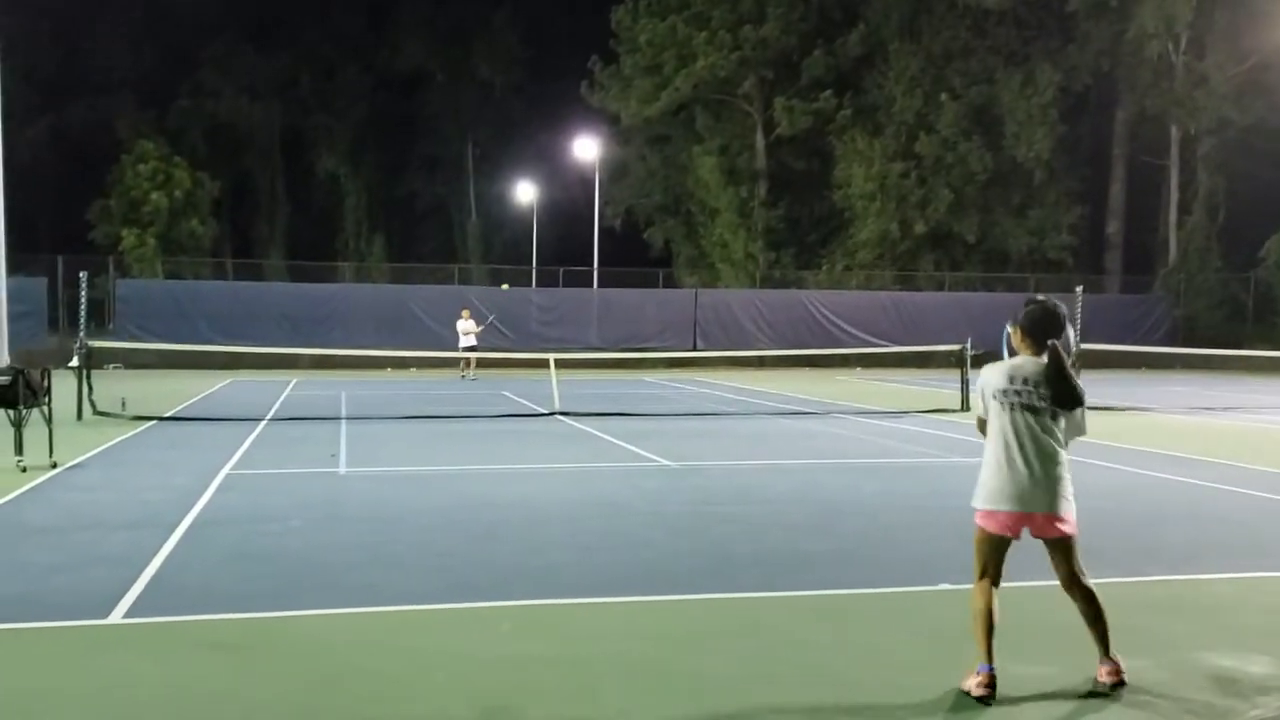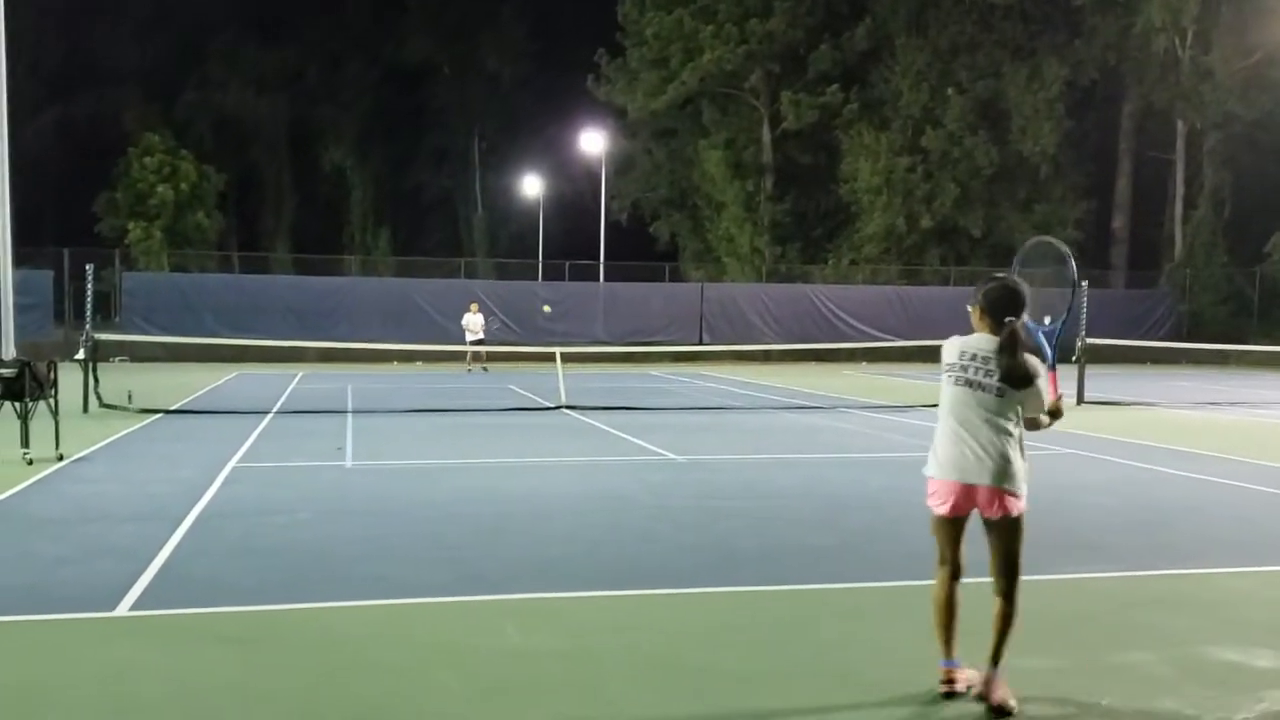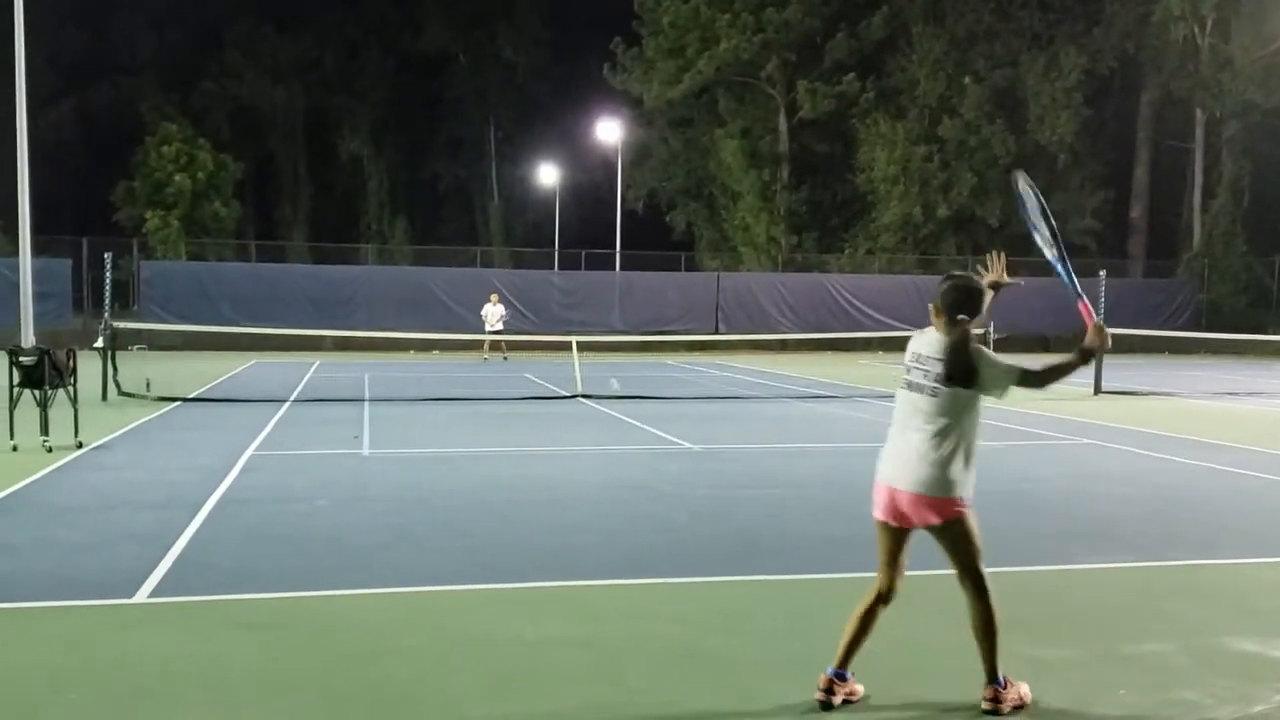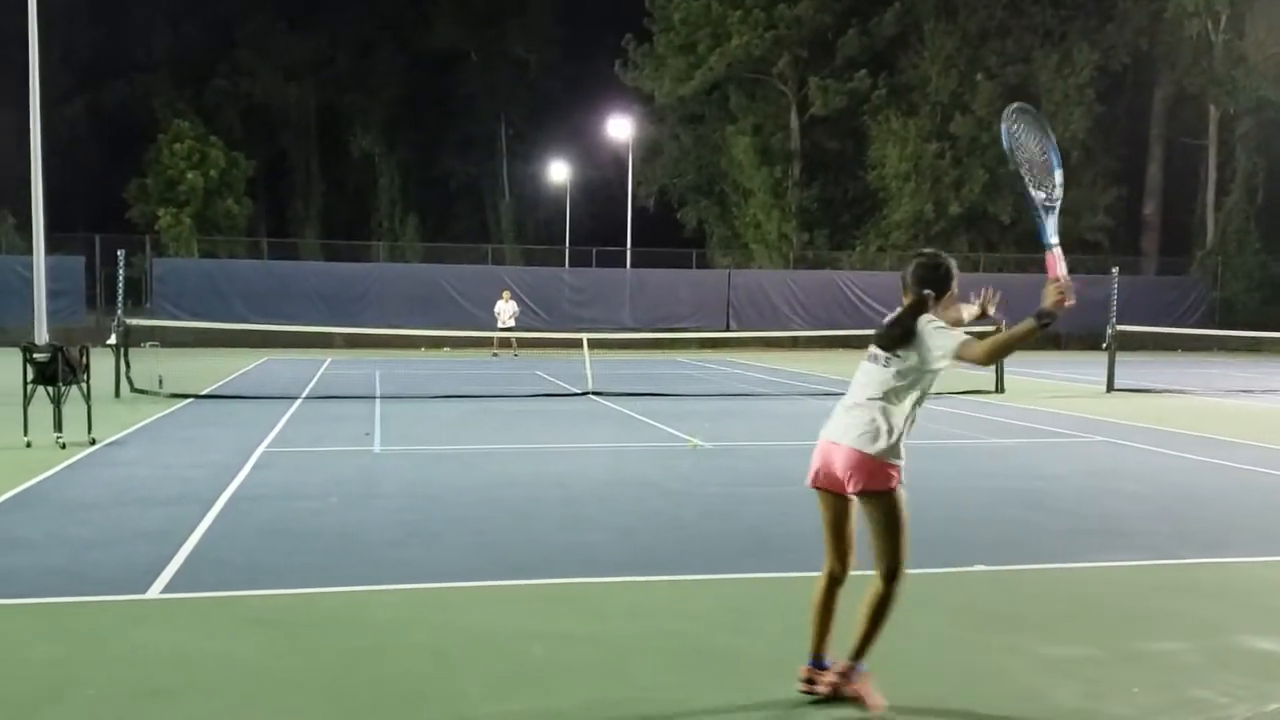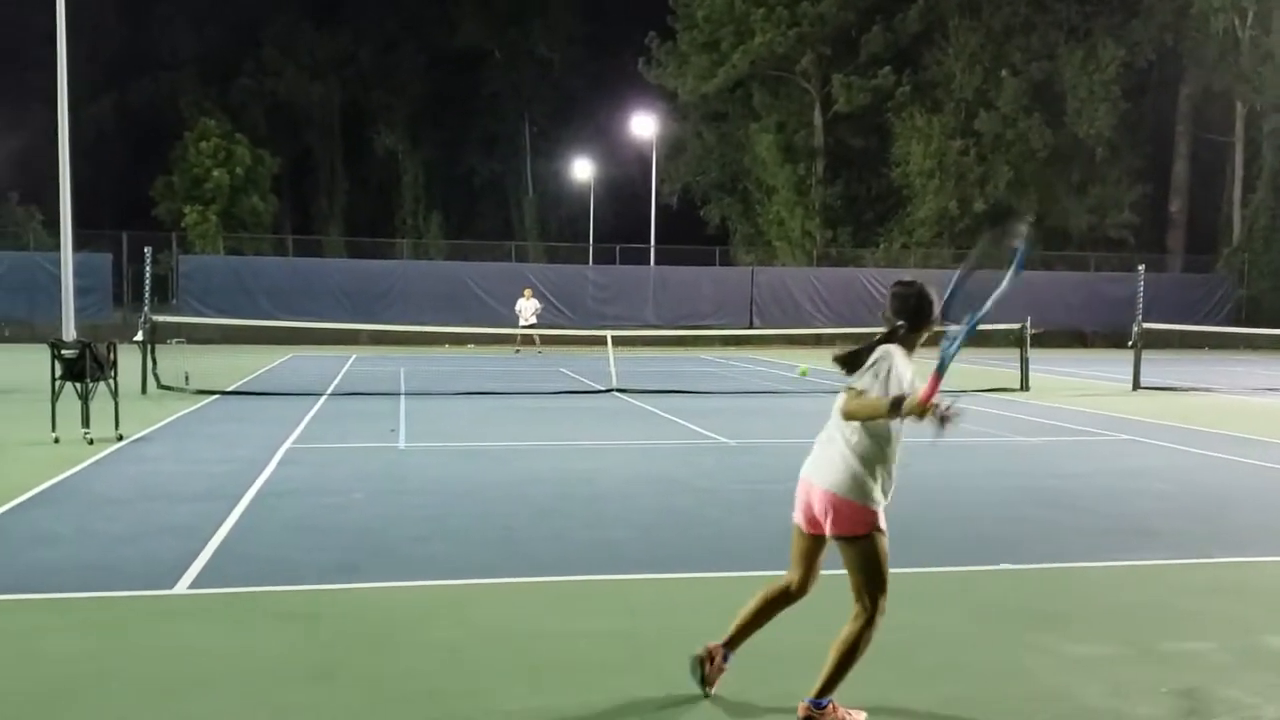
dt=0.2s
person 1, frame 1
left shoulder: (992, 374)
right shoulder: (1071, 386)
right elbow: (1064, 441)
left hip: (999, 498)
right hip: (1051, 498)
left knee: (985, 581)
right knee: (1074, 580)
left ankle: (984, 675)
right ankle: (1108, 663)
person 1, frame 2
left shoulder: (953, 347)
right shoulder: (1027, 366)
right elbow: (1033, 422)
right wrist: (1053, 414)
left hip: (950, 474)
right hip: (1000, 479)
left knee: (947, 570)
right knee: (1005, 582)
left ankle: (950, 668)
right ankle: (992, 680)
person 1, frame 3
left shoulder: (916, 344)
right shoulder: (977, 360)
left elbow: (944, 333)
right elbow: (1035, 379)
left wrist: (987, 287)
right wrist: (1087, 353)
left hip: (890, 480)
right hip: (936, 489)
left knee: (885, 586)
right knee: (975, 585)
left ankle: (835, 679)
person 1, frame 4
left shoulder: (898, 321)
right shoulder: (930, 331)
right elbow: (983, 353)
left wrist: (972, 312)
right wrist: (1043, 316)
left hip: (832, 444)
right hip: (870, 455)
left knee: (836, 567)
right knee: (889, 572)
left ankle: (815, 669)
right ankle: (850, 672)
person 1, frame 5
left shoulder: (880, 351)
right shoulder: (894, 360)
right elbow: (850, 409)
left wrist: (914, 407)
right wrist: (900, 406)
left hip: (816, 483)
right hip: (851, 497)
left knee: (796, 585)
right knee: (871, 607)
left ankle: (718, 654)
